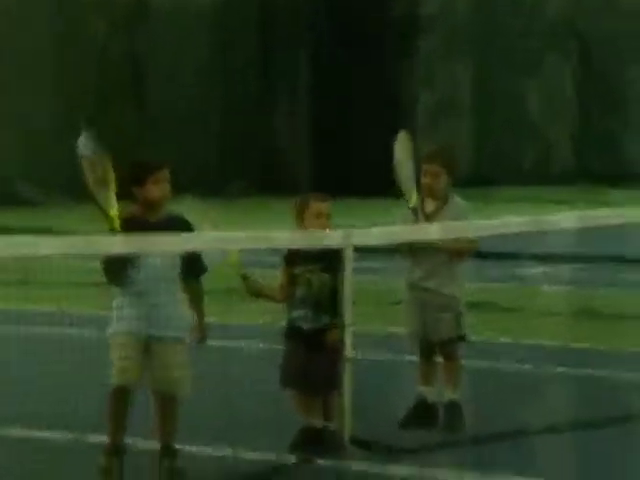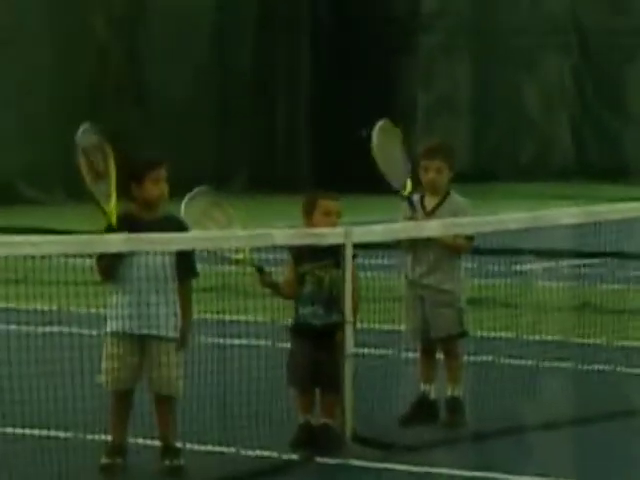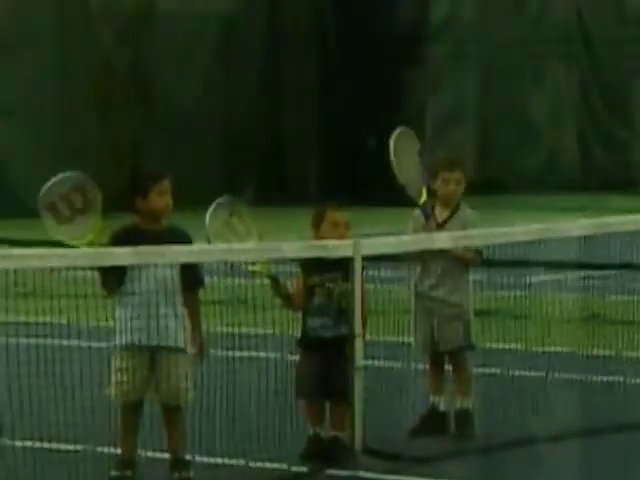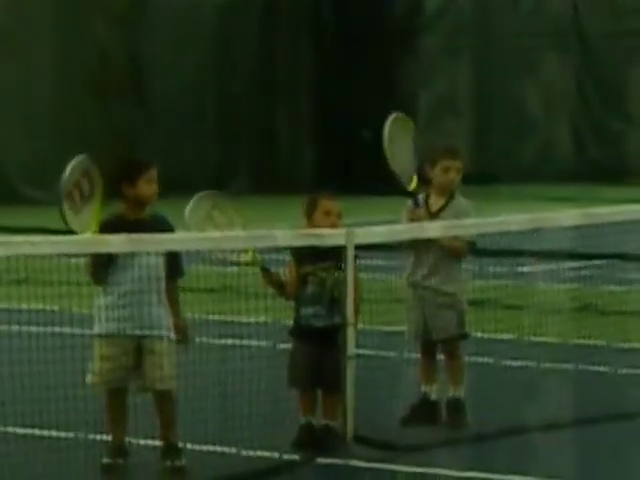
dt=0.5s
person 1, frame 1
right shoulder: (124, 227)
left elbow: (192, 277)
right elbow: (113, 277)
left wrist: (200, 318)
right wrist: (118, 255)
left hip: (169, 320)
right hip: (130, 317)
left knee: (167, 389)
right knee: (121, 385)
person 1, frame 2
left shoulder: (176, 227)
right shoulder: (119, 226)
left elbow: (184, 278)
right elbow: (105, 274)
left wrist: (186, 320)
right wrist: (112, 252)
left hip: (164, 321)
right hip: (124, 319)
left knee: (166, 388)
right knee: (121, 386)
person 1, frame 3
left shoulder: (180, 238)
right shoulder: (123, 238)
left elbow: (190, 289)
right elbow: (111, 287)
left wrist: (197, 329)
right wrist: (104, 269)
left hip: (171, 333)
right hip: (132, 333)
left knee: (174, 399)
right knee: (130, 399)
person 1, frame 4
left shoulder: (163, 226)
right shoulder: (109, 228)
left elbow: (170, 277)
right elbow: (98, 278)
left wrist: (177, 316)
right wrist: (97, 258)
left hip: (156, 321)
right hip: (115, 321)
left knee: (164, 386)
right knee: (115, 386)
person 2, frame 1
left shoulder: (458, 208)
right shoulder: (413, 207)
left elbow: (468, 246)
right elbow: (405, 246)
left wrist: (437, 241)
left hip: (445, 289)
right hip: (417, 286)
left knee: (448, 348)
right knee: (424, 347)
left ankle: (452, 403)
right ankle: (425, 402)
person 2, frame 2
left shoulder: (458, 205)
right shoulder: (412, 203)
left elbow: (466, 244)
right elbow: (406, 245)
left wrist: (436, 234)
left hip: (445, 286)
right hip: (417, 284)
left knee: (449, 344)
right knee: (425, 345)
person 2, frame 3
left shoulder: (468, 217)
right shoulder: (420, 216)
left elbow: (473, 258)
left hip: (454, 298)
right hip: (425, 295)
left knee: (457, 356)
right knee: (433, 357)
person 2, frame 4
left shoulder: (462, 207)
right shoulder: (415, 204)
left elbow: (463, 248)
right elbow: (408, 243)
right wrist: (414, 226)
left hip: (447, 288)
right hip: (419, 284)
left knee: (451, 346)
right knee: (425, 346)
person 3, frame 1
left shoulder: (334, 255)
right shoulder: (293, 255)
left elbow: (344, 295)
right elbow: (284, 294)
left wrist: (338, 326)
right wrist: (256, 287)
left hip: (326, 334)
right hip: (298, 333)
left knee: (326, 386)
right knee: (299, 385)
left ankle: (327, 429)
right ankle: (309, 427)
person 3, frame 2
left shoulder: (342, 252)
right shoulder: (299, 252)
left elbow: (352, 293)
right elbow: (290, 290)
left wrist: (348, 324)
right wrist: (271, 284)
left hip: (333, 331)
right hip: (304, 330)
left knee: (331, 384)
right knee: (303, 382)
left ankle: (328, 426)
right ankle: (306, 425)
person 3, frame 3
left shoulder: (351, 264)
right shoulder: (308, 264)
right elbow: (299, 302)
left wrist: (357, 335)
right wrist: (283, 293)
left hip: (342, 343)
right hip: (312, 342)
left knee: (340, 396)
right knee: (312, 394)
left ankle: (337, 438)
right ankle: (316, 436)
person 3, frame 4
left shoulder: (344, 254)
right shoulder: (300, 253)
left elbow: (353, 294)
right elbow: (292, 292)
right wrist: (276, 283)
left hip: (334, 332)
right hip: (305, 331)
left knee: (332, 384)
right knee: (304, 383)
left ankle: (329, 427)
right ankle: (307, 425)
